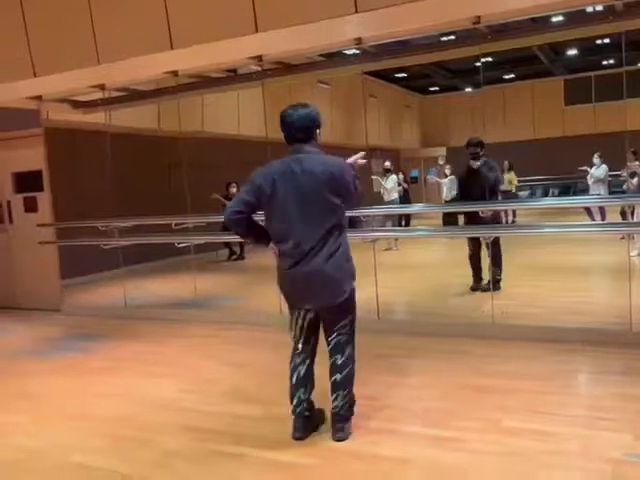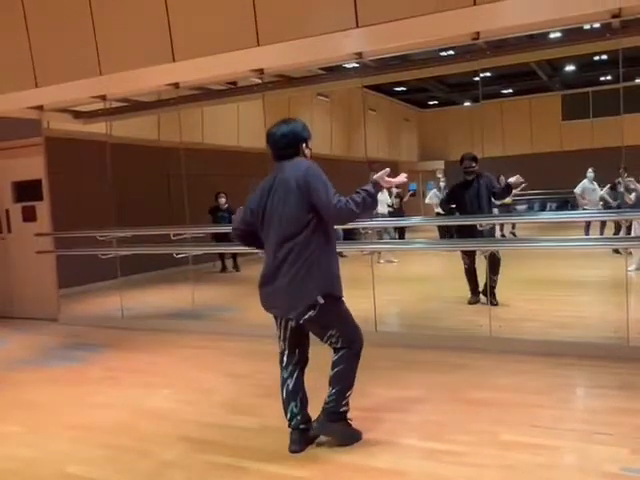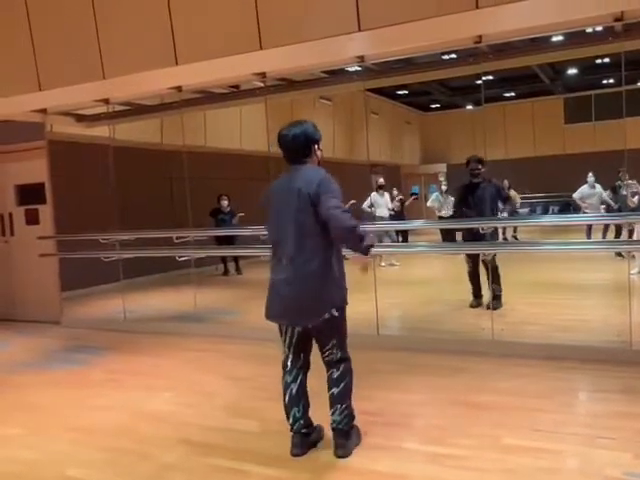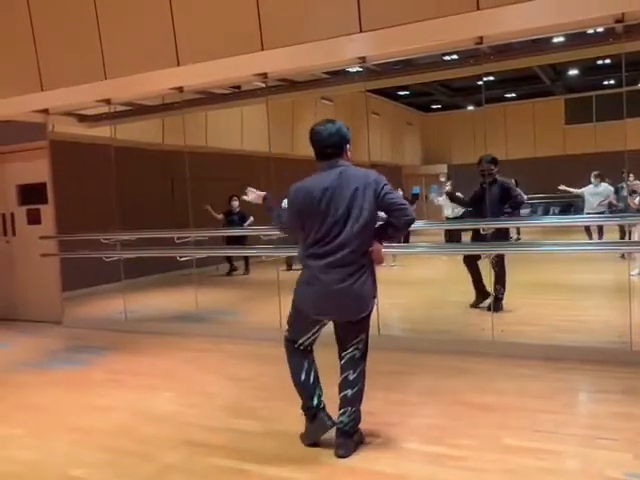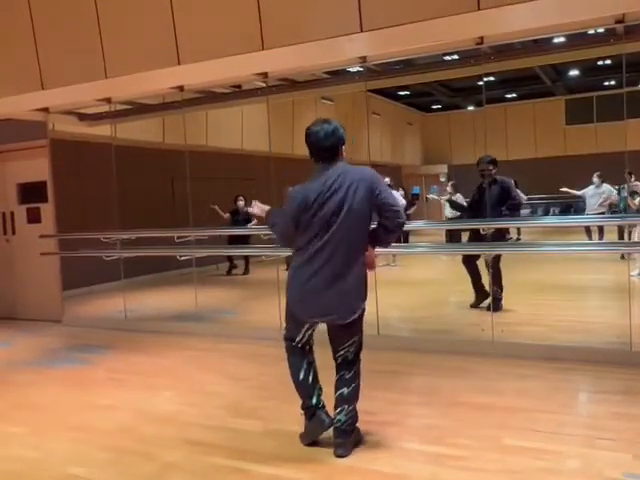
dt=1s
person 1, frame 1
left shoulder: (265, 175)
right shoulder: (335, 168)
left elbow: (234, 216)
right elbow: (349, 201)
left wrist: (268, 238)
right wrist: (352, 170)
left hip: (295, 276)
right hip: (335, 275)
left knee: (301, 346)
right knee: (342, 346)
left ankle: (303, 416)
right ankle: (342, 420)
person 1, frame 2
left shoulder: (264, 186)
right shoulder: (306, 171)
left elbow: (242, 231)
right elbow: (338, 211)
right wrist: (374, 187)
left hip: (276, 286)
right hip: (311, 284)
left knee: (292, 357)
right knee: (349, 344)
left ankle: (299, 430)
right ankle: (333, 418)
person 1, frame 3
left shoulder: (274, 190)
right shoulder: (319, 181)
right elbow: (341, 224)
right wrist: (362, 246)
left hip: (283, 293)
right hip: (320, 292)
left knee: (294, 364)
right knee: (337, 362)
left ankle: (300, 433)
right ankle: (343, 434)
person 1, frame 4
left shoulder: (302, 190)
right shoulder: (370, 180)
left elbow: (290, 227)
right elbow: (404, 215)
left wrist: (266, 201)
right wrist: (378, 238)
left hip: (314, 290)
right hip: (357, 290)
left knee: (297, 346)
right knee: (352, 361)
left ankle: (316, 415)
right ankle: (346, 434)
person 1, frame 5
left shoulder: (300, 193)
right shoulder: (366, 179)
left elbow: (286, 238)
right elbow: (396, 218)
left wrist: (268, 214)
right wrist: (372, 243)
left hip: (304, 291)
right hip: (347, 293)
left knee: (297, 348)
right knee: (347, 361)
left ankle: (315, 415)
right ankle: (344, 433)
person 2, frame 1
left shoulder: (490, 166)
right shoulder: (468, 170)
left elbow: (491, 184)
right elbow: (462, 189)
left wrist: (479, 168)
right wrist: (464, 203)
left hip: (489, 214)
right hip: (472, 215)
left knee: (493, 247)
right knee: (473, 249)
left ankle: (495, 280)
right ankle: (477, 280)
person 2, frame 2
left shoulder: (486, 179)
right shoulder: (457, 188)
left elbow: (498, 195)
right elbow: (444, 203)
left wrist: (509, 185)
right wrist: (454, 213)
left hip: (485, 228)
right hip: (465, 230)
left knee: (493, 258)
right knee: (468, 263)
left ankle: (491, 290)
right ankle: (474, 293)
person 2, frame 3
left shoulder: (493, 186)
right shoulder: (464, 189)
left elbow: (508, 200)
right elbow: (458, 210)
right wrist: (472, 218)
left hip: (489, 231)
right hip: (470, 232)
left knee: (490, 263)
right knee: (472, 265)
left ankle: (497, 296)
right ankle: (477, 296)
person 2, frame 4
left shoulder: (504, 184)
right shoulder: (481, 188)
left elbow: (519, 200)
right elbow: (470, 204)
left wrist: (504, 212)
right wrist: (451, 194)
left hip: (498, 231)
right hip: (480, 230)
left knee: (497, 264)
right knee: (469, 258)
left ankle: (498, 299)
right ankle: (482, 293)
person 2, frame 5
left shoulder: (504, 183)
right shoulder: (479, 188)
left elbow: (517, 202)
right elbow: (470, 209)
left wrist: (501, 214)
right wrist: (451, 201)
left hip: (497, 231)
right hip: (479, 231)
left knee: (492, 263)
right knee: (468, 259)
left ankle: (497, 298)
right ankle: (481, 292)
